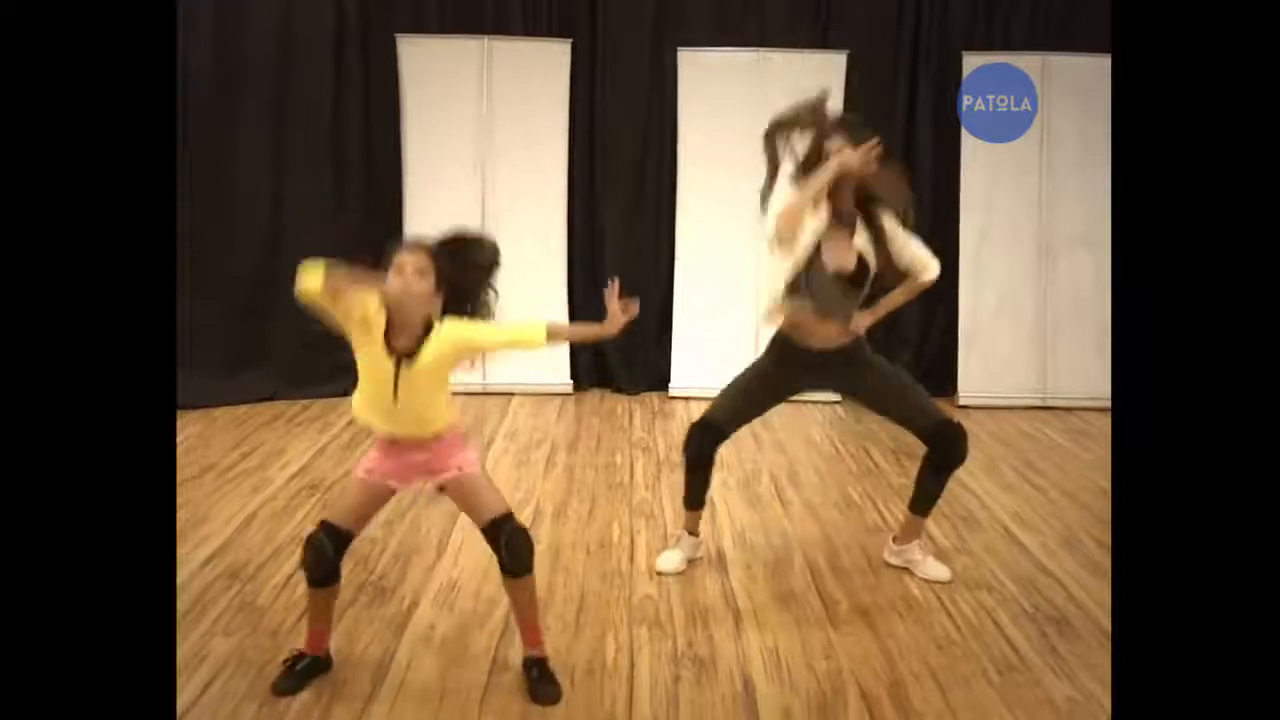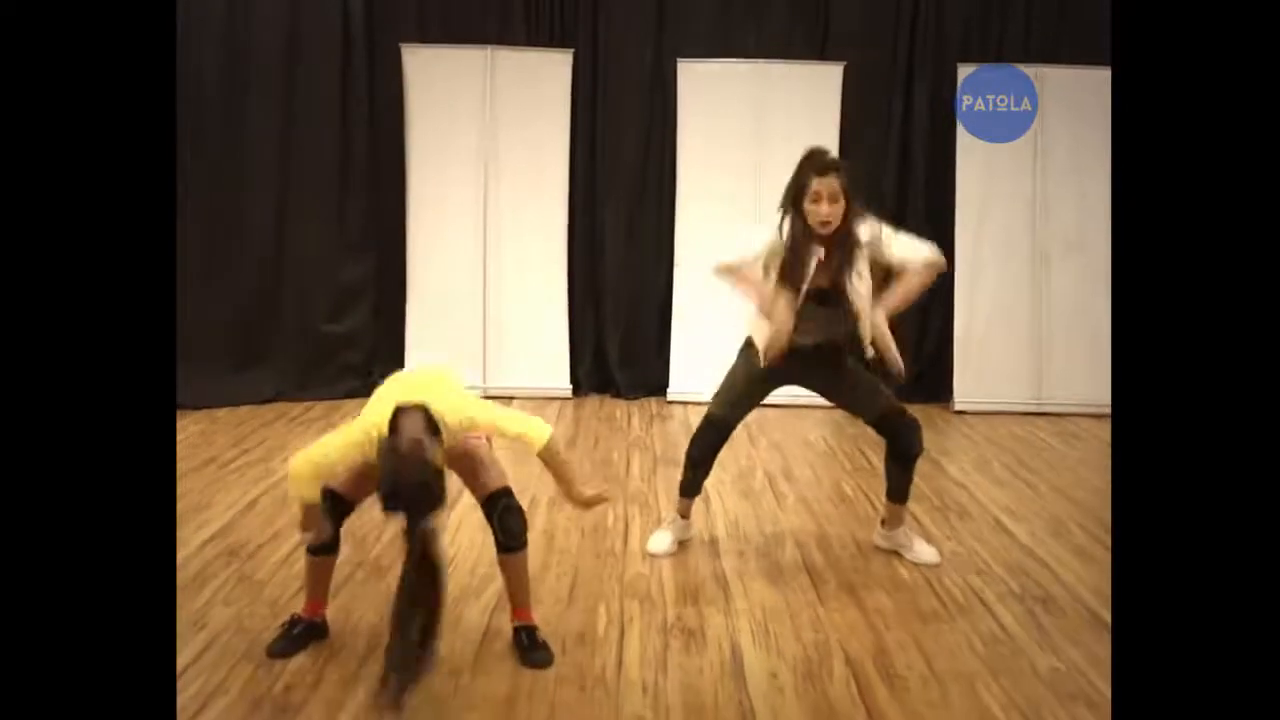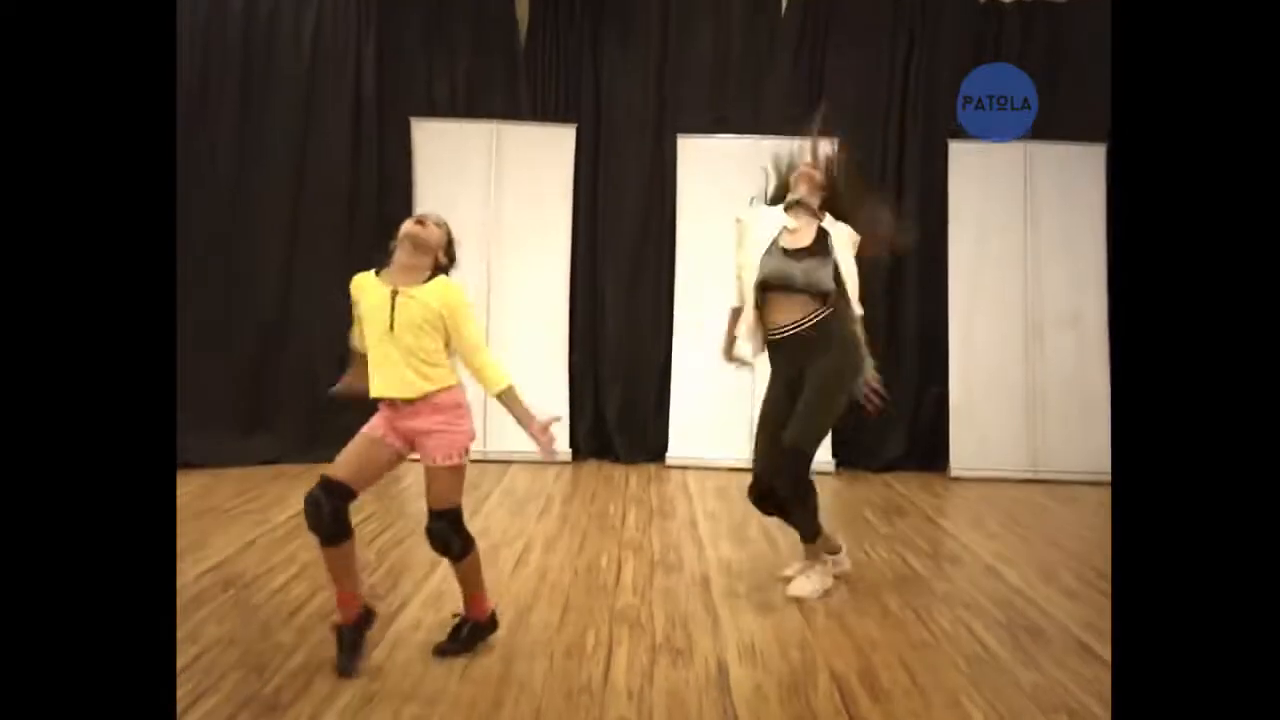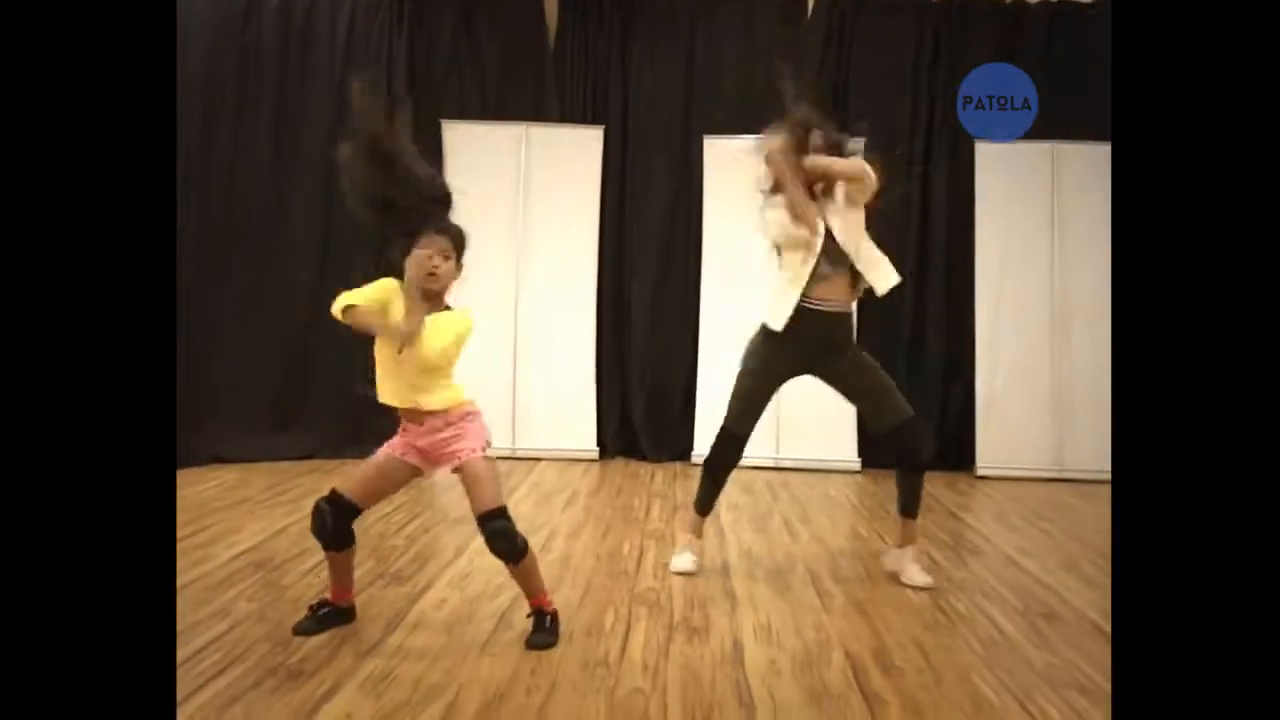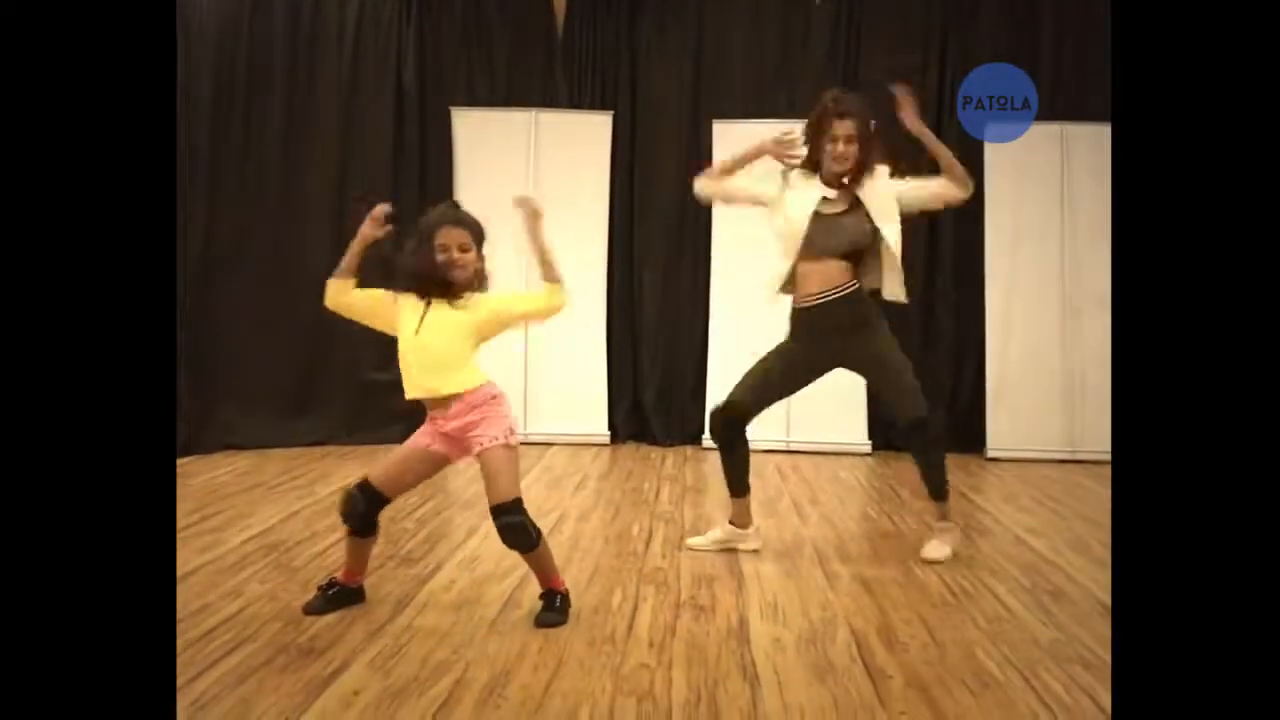
dt=0.5s
person 1, frame 1
left shoulder: (879, 224)
right shoulder: (800, 215)
left elbow: (927, 271)
right elbow: (782, 229)
left wrist: (872, 314)
right wrist: (829, 169)
left hip: (850, 356)
right hip: (791, 353)
left knee: (950, 438)
right knee: (703, 434)
left ankle: (907, 542)
right ankle: (690, 537)
person 1, frame 2
left shoulder: (864, 236)
right shoulder: (783, 241)
left elbow: (929, 260)
right elbow: (728, 268)
left wrist: (881, 311)
right wrist: (768, 306)
left hip: (832, 353)
right hip: (774, 346)
left knee: (904, 429)
right knee: (714, 426)
left ankle: (893, 527)
right ankle: (680, 520)
person 1, frame 3
left shoulder: (839, 236)
right shoulder: (755, 224)
right elbow: (742, 291)
left wrist: (864, 360)
right wrist: (730, 340)
left hip: (830, 351)
right hip: (785, 362)
left knee: (791, 462)
right knee: (763, 487)
left ankle: (817, 559)
right ankle: (828, 548)
person 1, frame 4
left shoulder: (847, 197)
right shoulder: (777, 207)
left elbow: (864, 177)
right elbow: (804, 219)
left wrist: (816, 165)
right wrist: (784, 165)
left hip: (836, 343)
right hip: (784, 336)
left knee: (912, 437)
right knee: (732, 435)
left ankle: (905, 547)
right ankle: (692, 539)
person 1, frame 5
left shoulder: (879, 190)
right shoulder: (791, 188)
left elbow: (960, 189)
right elbow: (704, 186)
left wrist: (919, 131)
right wrist: (761, 150)
left hip: (863, 328)
right hip: (808, 334)
left knee: (919, 425)
right knee: (726, 418)
left ankle: (943, 525)
right ankle: (741, 524)
person 2, frame 1
left shoulder: (450, 337)
right shoulder: (364, 318)
left elbow: (529, 333)
right elbow: (308, 285)
left wrist: (600, 329)
right wrist: (372, 291)
left hip: (443, 446)
right hip: (390, 450)
left knee: (511, 538)
right knee: (323, 546)
left ankle: (535, 655)
right ankle: (315, 652)
person 2, frame 2
left shoulder: (462, 416)
right shoulder: (367, 436)
left elbow: (538, 433)
right elbow: (299, 471)
left wrist: (574, 491)
right wrist: (314, 523)
left hip: (453, 433)
left knee: (505, 510)
right knee: (328, 507)
left ankle: (524, 625)
right ankle: (310, 617)
person 2, frame 3
left shoulder: (446, 293)
right shoulder: (361, 285)
left elbow: (485, 365)
left wrist: (529, 424)
right wrist: (356, 375)
left hip: (442, 415)
right hip: (391, 416)
left knee: (444, 529)
right knee: (323, 501)
left ankle: (479, 615)
right ankle: (352, 613)
person 2, frame 4
left shoulder: (457, 320)
right shoulder: (390, 292)
left elbow: (425, 353)
right elbow: (345, 308)
left wrist: (403, 325)
right wrist: (395, 309)
left hip: (456, 430)
right hip: (412, 436)
left knee: (496, 528)
right knee: (330, 516)
left ankle: (543, 609)
right ankle: (339, 601)
person 2, frame 5
left shoulder: (485, 306)
right shoulder: (404, 305)
left elbow: (552, 300)
right elbow: (336, 298)
left wrist: (535, 235)
right wrist: (362, 241)
left hip: (481, 412)
right hip: (438, 424)
left knee: (511, 519)
right knee: (360, 500)
left ankle: (554, 591)
right ankle: (349, 583)
